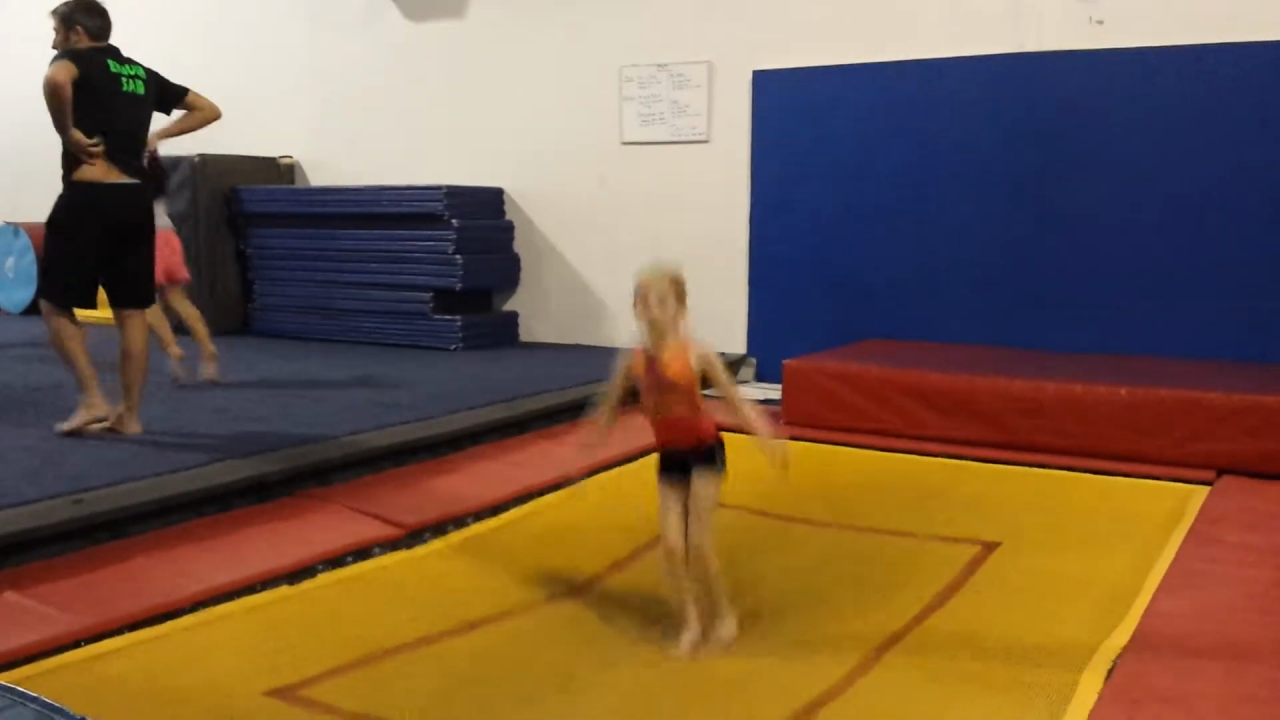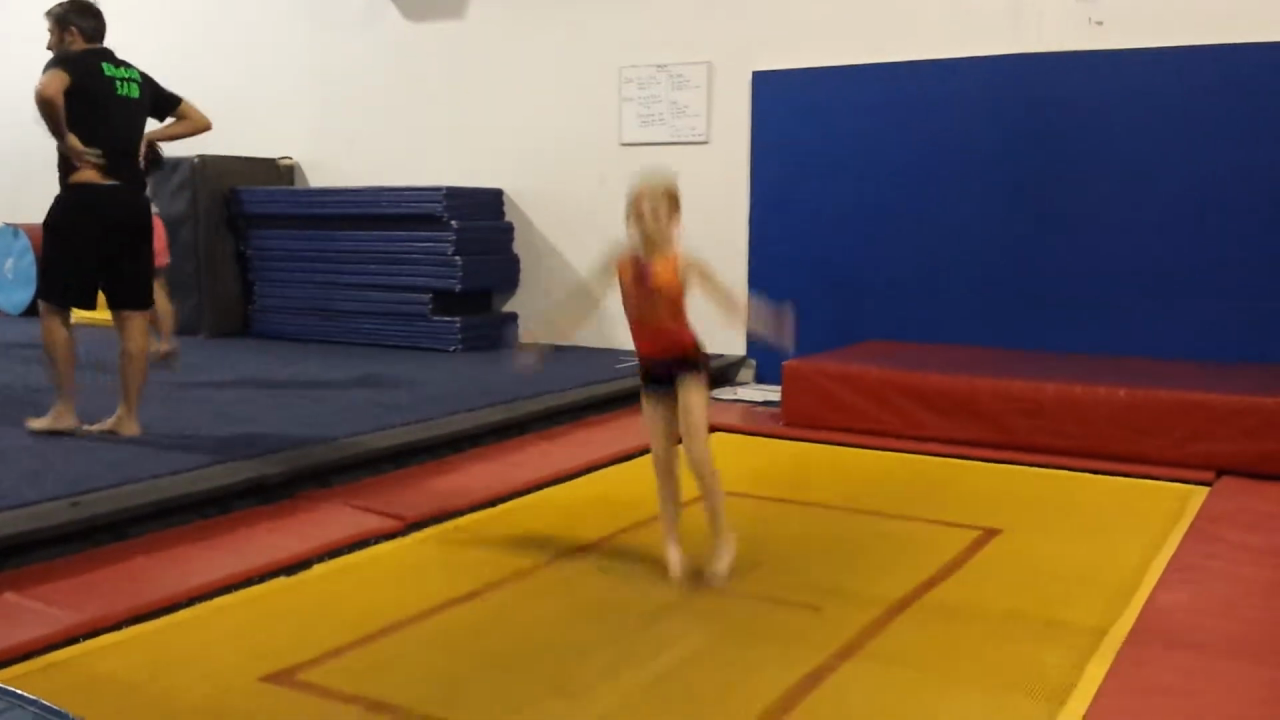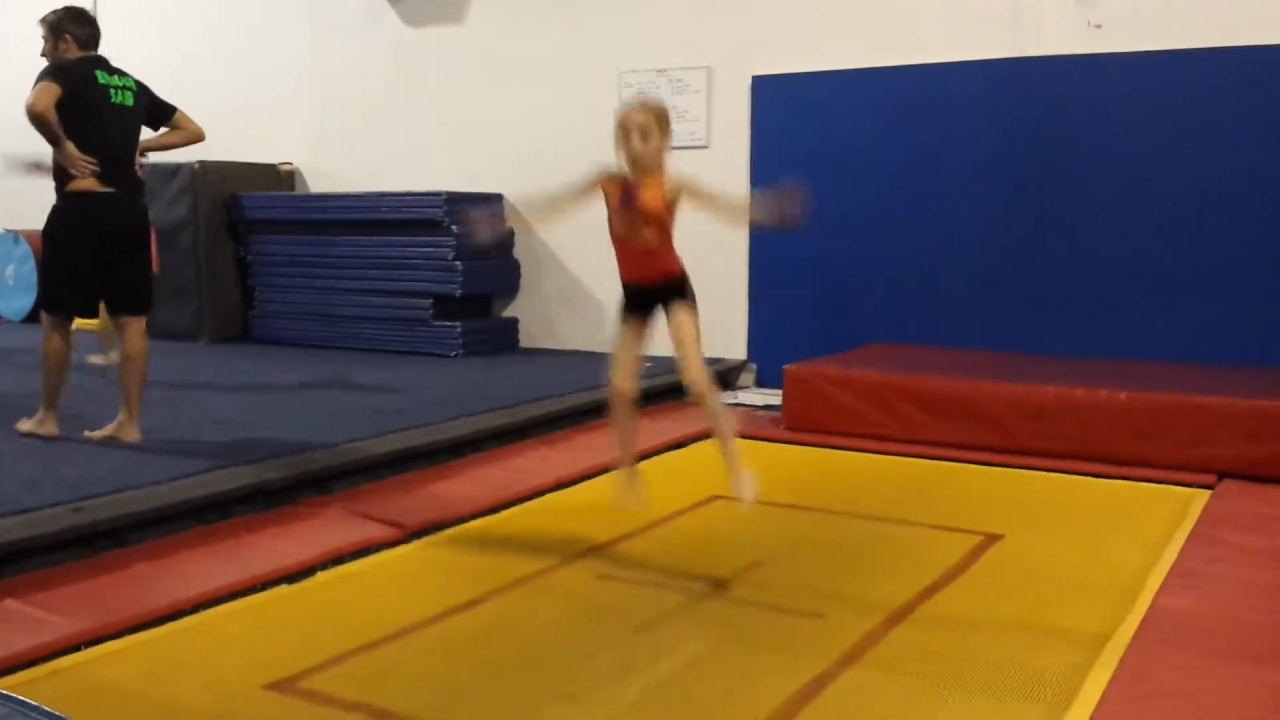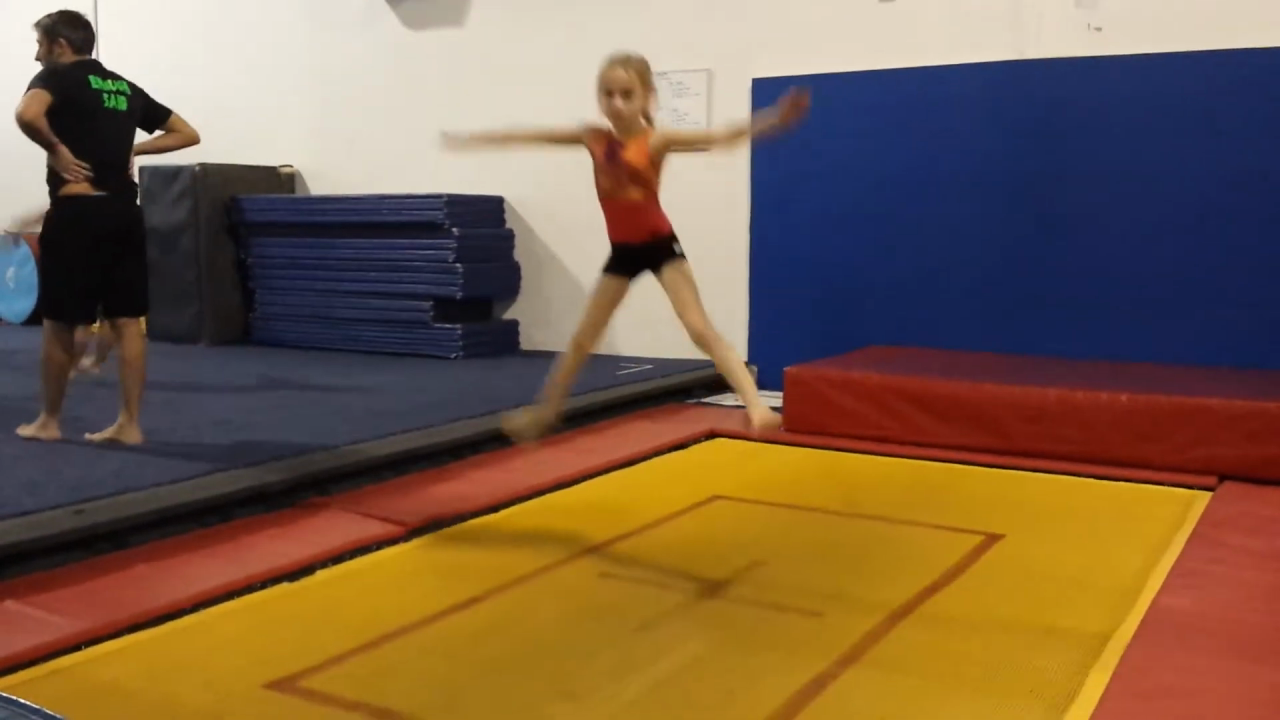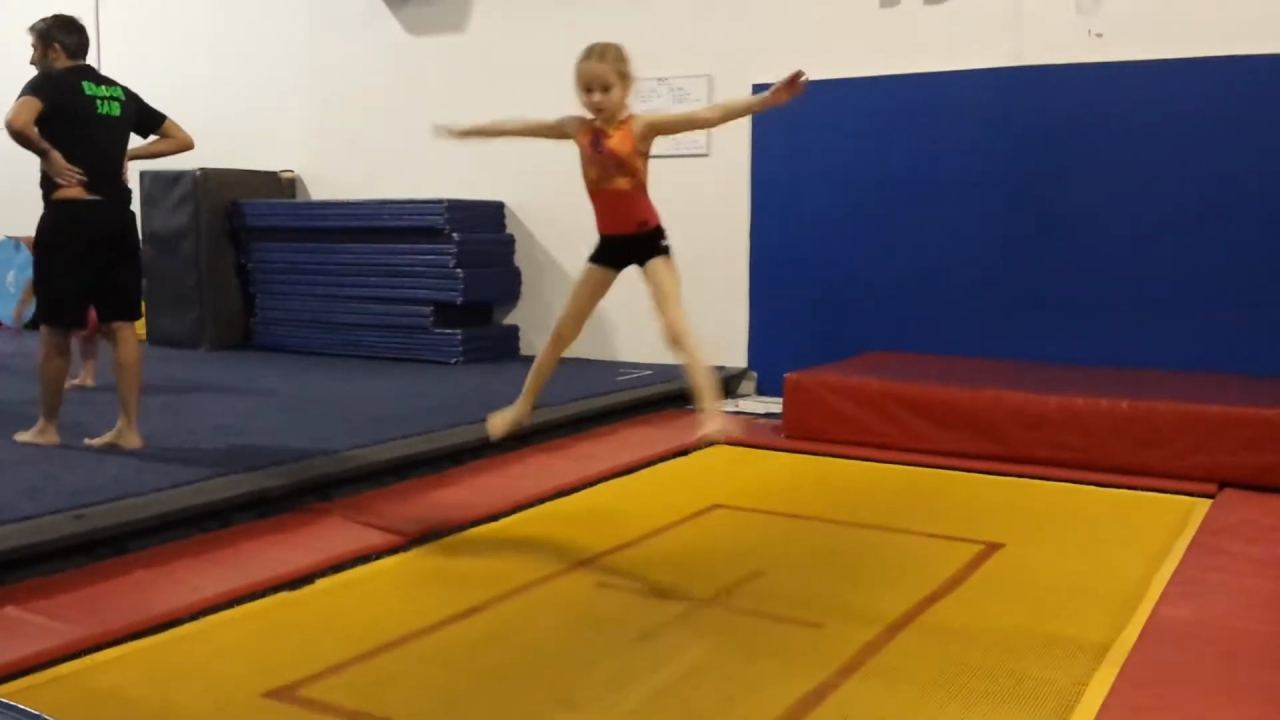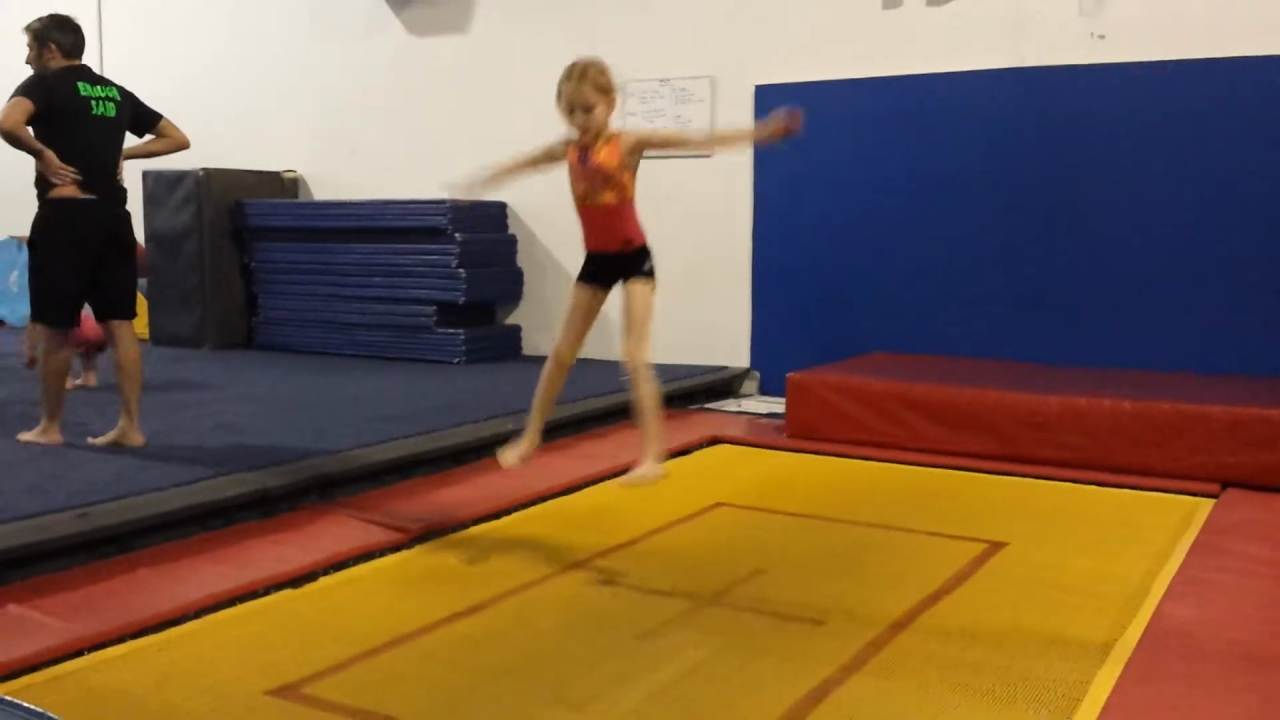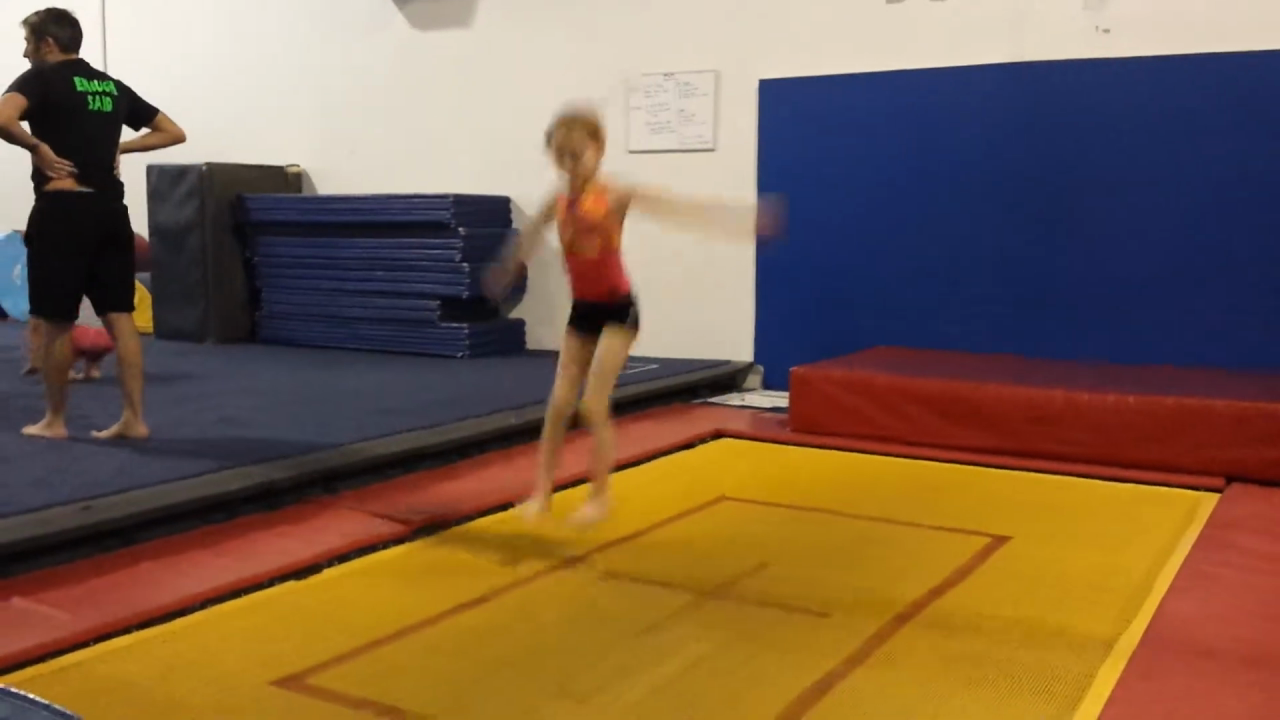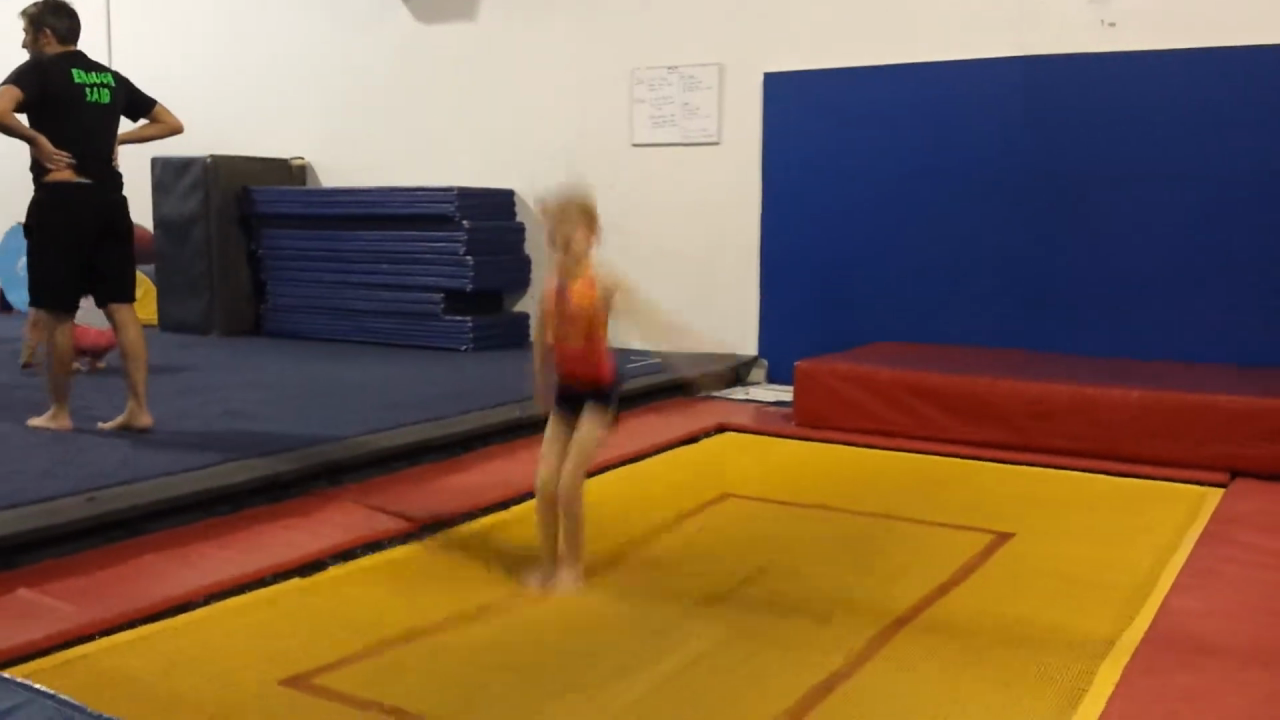
dt=0.1s
person 1, frame 1
left shoulder: (77, 61)
right shoulder: (142, 73)
left elbow: (56, 81)
right elbow: (209, 109)
left wrist: (68, 132)
right wrist: (156, 136)
left hip: (88, 200)
right hip: (136, 201)
left knee: (54, 303)
right knee: (131, 311)
left ankle: (92, 400)
right ankle: (126, 413)
person 1, frame 2
left shoulder: (70, 64)
right shoulder: (136, 76)
left elbow: (47, 92)
right elbow: (199, 121)
left wrist: (64, 135)
right wrist: (144, 138)
left hip: (85, 202)
right hip: (132, 203)
left knee: (53, 308)
right knee: (132, 314)
left ankle: (63, 409)
right ankle: (127, 417)
person 1, frame 3
left shoulder: (64, 73)
right shoulder: (131, 84)
left elbow: (38, 107)
right elbow: (192, 131)
left wrist: (61, 144)
right wrist: (139, 146)
left hip: (83, 209)
right hip: (130, 210)
left knee: (55, 317)
right knee: (130, 320)
left ankle: (48, 417)
right ankle: (128, 422)
person 1, frame 4
left shoulder: (58, 78)
right shoulder: (125, 88)
left elbow: (28, 115)
right elbow: (187, 134)
left wrist: (55, 147)
right wrist: (132, 149)
left hip: (77, 213)
right hip: (124, 213)
left knee: (59, 325)
right knee: (126, 322)
left ankle: (48, 422)
right ankle: (128, 424)
person 1, frame 5
left shoulder: (50, 84)
right shoulder: (121, 93)
right elbow: (181, 139)
left wrist: (47, 153)
right wrist: (126, 154)
left hip: (70, 218)
right hip: (117, 218)
left knee: (56, 330)
right knee: (121, 327)
left ankle: (47, 427)
right ankle: (128, 428)
person 1, frame 6
left shoulder: (45, 85)
right shoulder: (116, 93)
right elbow: (177, 139)
left wrist: (41, 152)
right wrist: (121, 153)
left hip: (66, 217)
right hip: (113, 216)
left knee: (56, 329)
right knee: (120, 324)
left ankle: (50, 427)
right ankle: (129, 426)
person 1, frame 7
left shoulder: (40, 79)
right shoulder: (113, 87)
right elbow: (173, 133)
left wrist: (37, 147)
right wrist: (118, 147)
left hip: (62, 211)
right hip: (110, 210)
left knee: (55, 323)
right knee: (119, 317)
left ankle: (54, 421)
right ankle: (133, 418)
person 1, frame 8
left shoulder: (39, 71)
right shoulder: (110, 78)
right elbow: (170, 123)
right wrist: (117, 138)
left hip: (61, 201)
right hip: (109, 200)
left knee: (57, 313)
right knee: (121, 307)
left ankle: (59, 412)
right ankle: (138, 408)
person 2, frame 1
left shoulder: (697, 354)
right shoulder: (633, 361)
left elbow: (734, 399)
right elbow: (609, 407)
left wrist: (769, 439)
left hip: (704, 450)
right hip: (669, 456)
left knee: (698, 544)
right knee: (673, 545)
left ankle: (725, 614)
right ankle: (693, 621)
person 2, frame 2
left shoulder: (685, 265)
right shoulder: (621, 261)
left elbow: (728, 300)
right elbow: (585, 300)
left wrist: (766, 323)
left hip: (688, 362)
right hip: (651, 367)
left knee: (697, 455)
right knee: (663, 460)
left ankle: (723, 536)
right ankle: (673, 539)
person 2, frame 3
left shoulder: (673, 186)
right shoulder: (608, 181)
left elbow: (722, 205)
right elbow: (554, 202)
left wrist: (766, 210)
right wrist: (502, 220)
left hip: (672, 287)
right hip: (634, 292)
left knee: (696, 378)
right knee: (621, 387)
left ankle: (736, 464)
right ankle: (628, 469)
person 2, frame 4
left shoulder: (657, 140)
right shoulder: (593, 137)
left elbow: (719, 138)
right elbow: (532, 136)
left wrist: (770, 123)
right wrist: (473, 139)
left hip: (661, 245)
right hip: (622, 251)
left knee: (698, 327)
right knee: (584, 339)
left ankle: (752, 400)
right ankle: (547, 410)
person 2, frame 5
left shoulder: (642, 127)
right shoulder: (577, 128)
left elbow: (707, 117)
right elbow: (520, 127)
left wrist: (765, 100)
right wrist: (465, 130)
left hip: (648, 239)
right hip: (610, 243)
left knee: (675, 329)
right knee: (563, 329)
left ankle: (711, 412)
right ankle: (521, 406)
person 2, frame 6
left shoulder: (629, 144)
right shoulder: (566, 148)
left elbow: (695, 140)
right elbow: (520, 164)
left wrist: (760, 132)
right wrist: (479, 183)
left hip: (633, 258)
right hip: (596, 260)
left knee: (634, 359)
right knee: (561, 353)
left ankle: (652, 452)
right ankle: (531, 438)
person 2, frame 7
left shoulder: (615, 196)
right shoulder: (558, 202)
left elbow: (674, 206)
right elbow: (530, 236)
left wrist: (740, 219)
right wrist: (507, 268)
left hip: (616, 309)
right hip: (583, 310)
left knee: (593, 406)
right knee: (559, 405)
left ankle: (599, 493)
right ankle: (540, 491)
person 2, frame 8
left shoulder: (607, 284)
right shoulder: (550, 286)
left elbow: (647, 316)
right wrist: (542, 380)
left hip: (599, 391)
right hip: (567, 392)
left knee: (568, 487)
right knee: (544, 486)
left ankle: (571, 567)
right ankle: (546, 566)
